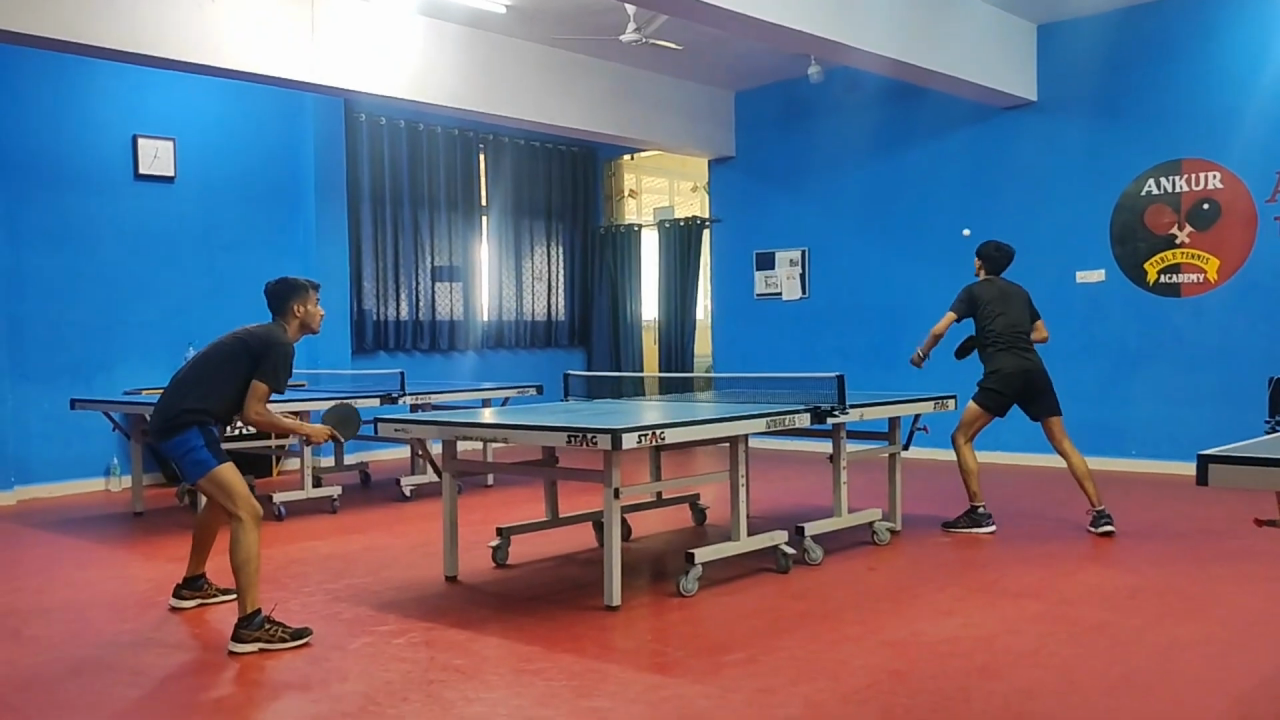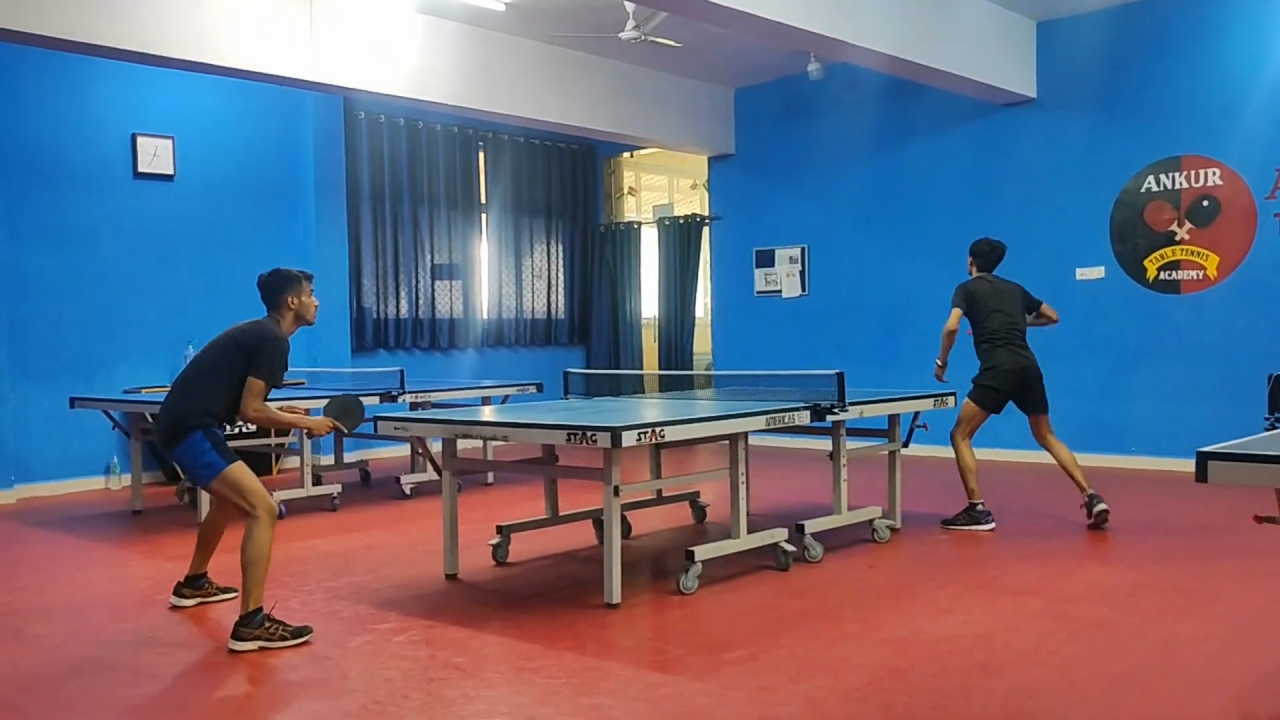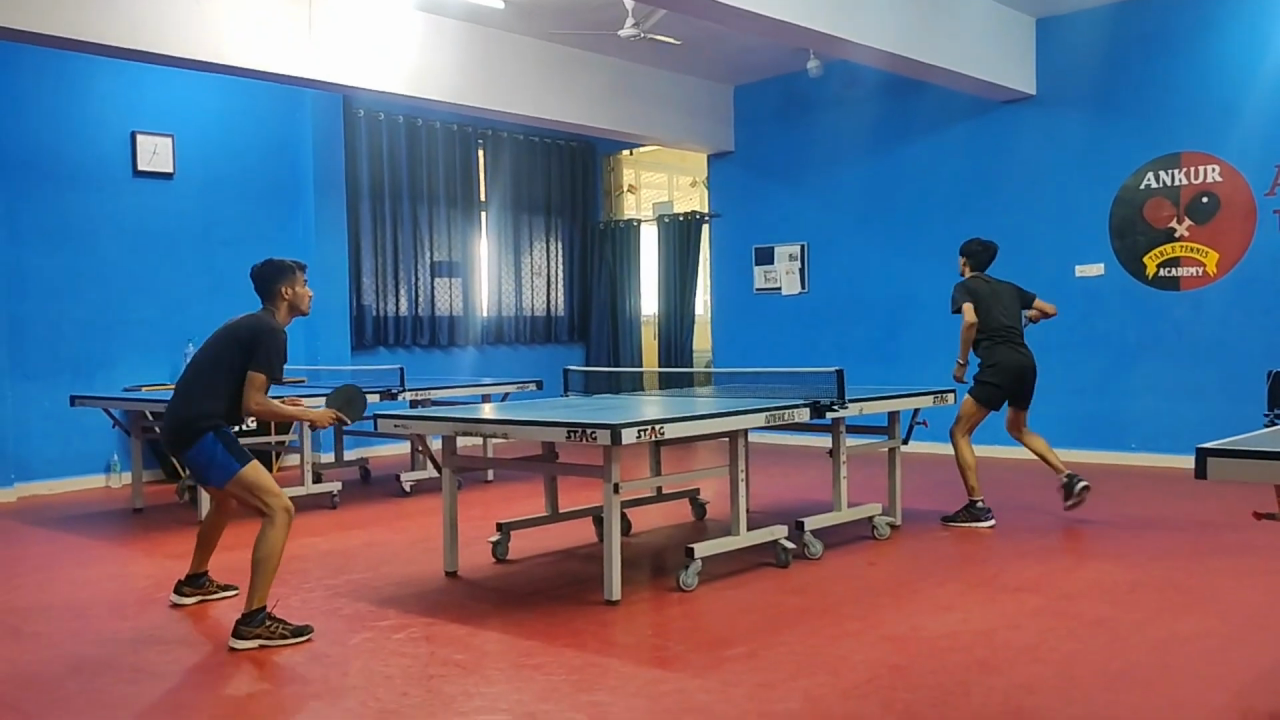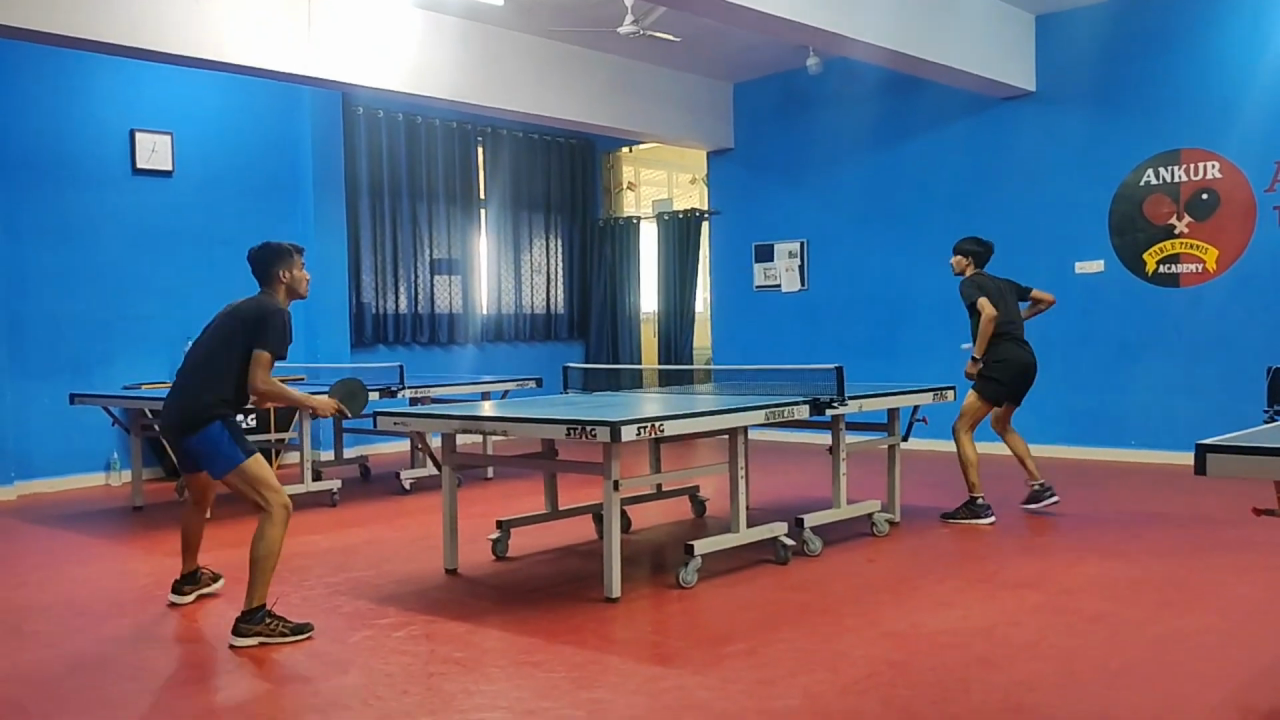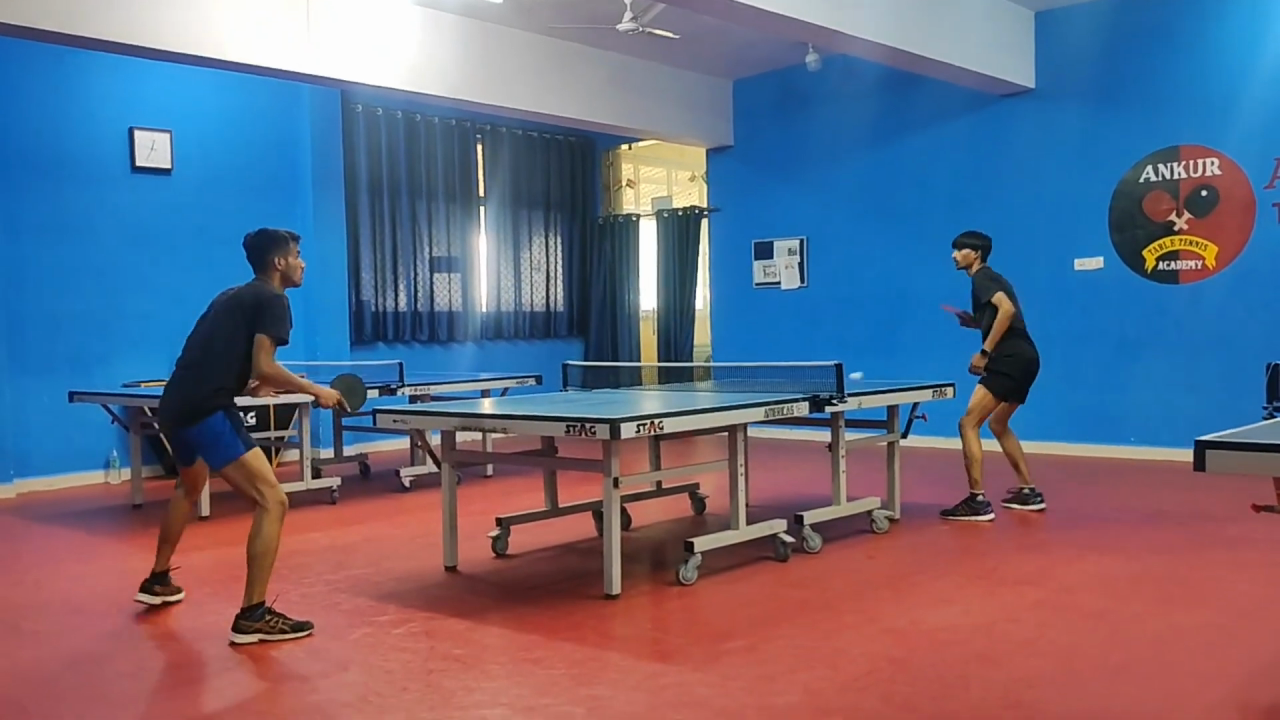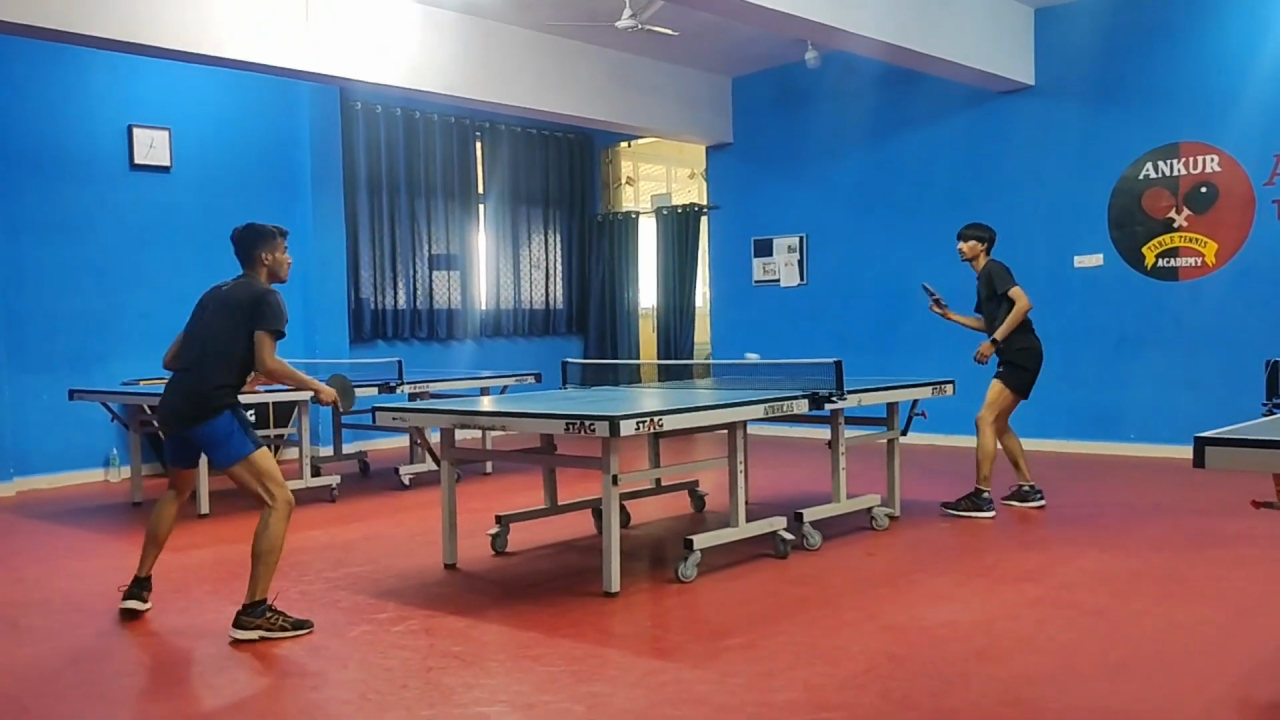
dt=0.1s
person 1, frame 1
left shoulder: (260, 337)
right shoulder: (279, 345)
right elbow: (253, 413)
left wrist: (281, 422)
right wrist: (305, 430)
left hip: (174, 421)
right hip: (186, 427)
left knee: (222, 499)
right knee: (246, 512)
left ankle: (192, 584)
right ankle: (250, 625)
person 1, frame 2
left shoulder: (253, 332)
right shoulder: (273, 340)
right elbow: (250, 410)
left wrist: (282, 412)
right wrist: (306, 423)
left hip: (178, 424)
right hip: (191, 430)
left knee: (229, 499)
right knee: (262, 510)
left ankle: (194, 583)
right ankle: (251, 623)
person 1, frame 3
left shoulder: (251, 325)
right shoulder: (270, 332)
right elbow: (253, 404)
left wrist: (282, 405)
right wrist: (308, 416)
left hip: (183, 425)
right hip: (200, 430)
left knee: (227, 497)
right knee: (278, 509)
left ankle: (194, 581)
right ankle: (253, 621)
person 1, frame 4
left shoulder: (240, 310)
right shoulder: (274, 313)
right elbow: (259, 383)
left wrist: (262, 399)
right wrist: (311, 401)
left hip: (177, 415)
right hip: (206, 419)
left knee: (201, 494)
right knee: (276, 506)
left ankle: (188, 577)
right ankle: (252, 618)
person 1, frame 5
left shoulder: (232, 297)
right shoulder: (273, 300)
right elbow: (264, 367)
left wrist: (250, 387)
right wrist: (316, 391)
left hip: (175, 406)
right hip: (206, 411)
left knee: (189, 487)
right knee: (272, 502)
left ankle: (158, 580)
right ankle: (252, 614)
person 1, frame 6
left shoulder: (213, 295)
right shoulder: (265, 297)
left elbow: (172, 360)
right elbow: (268, 363)
right wrist: (316, 387)
left hip: (174, 406)
right hip: (213, 410)
left knee: (177, 490)
right knee: (278, 501)
left ankle: (140, 586)
right ankle: (253, 613)
person 2, frame 1
left shoulder: (974, 291)
right shoulder: (1021, 292)
left elbow: (940, 329)
right elbow: (1042, 334)
left wrist: (922, 352)
left hip: (1002, 375)
right hip: (1034, 371)
left knee: (961, 438)
right knee: (1062, 443)
left ankle: (978, 513)
right ankle: (1099, 513)
person 2, frame 2
left shoulder: (967, 288)
right shoulder: (1014, 288)
left elbow: (951, 327)
right elbow: (1052, 317)
left wrist: (941, 361)
left hip: (998, 370)
right hip: (1028, 367)
left knee: (960, 435)
right knee: (1046, 436)
left ankle: (978, 511)
right ankle: (1092, 498)
person 2, frame 3
left shoulder: (965, 287)
right shoulder: (1009, 288)
left elbow: (971, 321)
right elbow: (1051, 311)
left wrist: (961, 361)
right wrist: (1031, 315)
left hip: (998, 367)
right hip: (1025, 364)
left knee: (959, 432)
right knee: (1018, 428)
left ankle: (977, 508)
right ankle: (1069, 478)
person 2, frame 4
left shoulder: (969, 283)
right shoulder: (1003, 283)
left elbow: (989, 313)
right elbow: (1049, 300)
left wrist: (975, 357)
left hip: (1005, 364)
right hip: (1025, 362)
left knee: (962, 428)
right knee: (1001, 424)
left ankle: (978, 504)
right ankle: (1040, 487)
person 2, frame 5
left shoulder: (981, 278)
right shoulder: (994, 280)
left elbow: (1007, 310)
left wrist: (984, 351)
right wrist: (972, 322)
left hip: (1011, 358)
right hip: (1025, 358)
left knee: (968, 424)
right knee: (998, 424)
left ankle: (977, 501)
right ankle: (1029, 491)
person 2, frame 6
left shoulder: (996, 269)
right shoulder: (982, 281)
left elbow: (1024, 304)
right elbow: (988, 324)
left wrist: (992, 344)
right wrist: (948, 315)
left hip: (1021, 354)
right hip: (1012, 357)
left knee: (985, 420)
right knee: (998, 424)
left ankle: (981, 497)
right ankle: (1029, 489)
